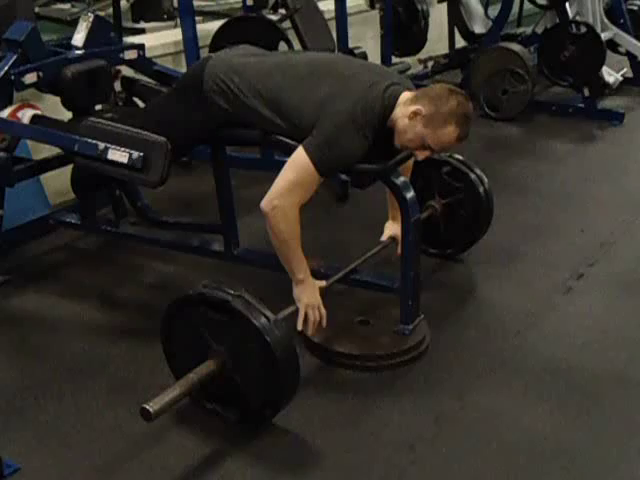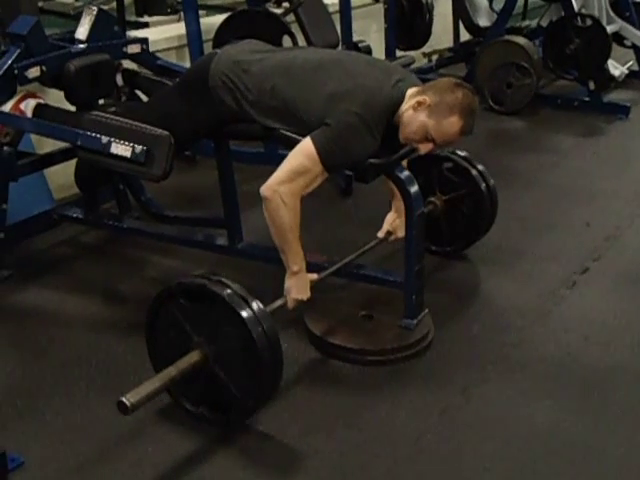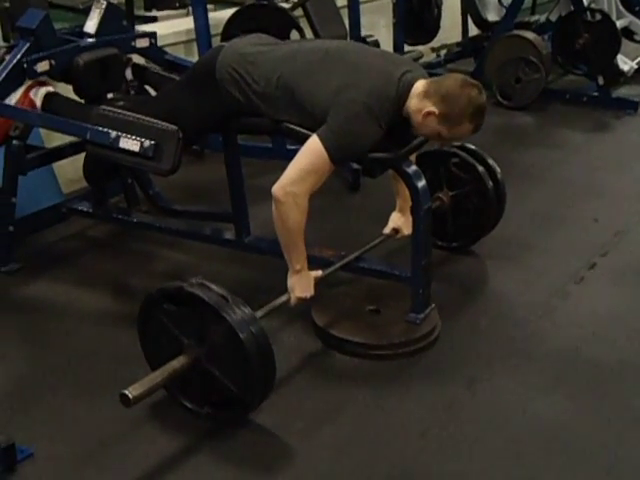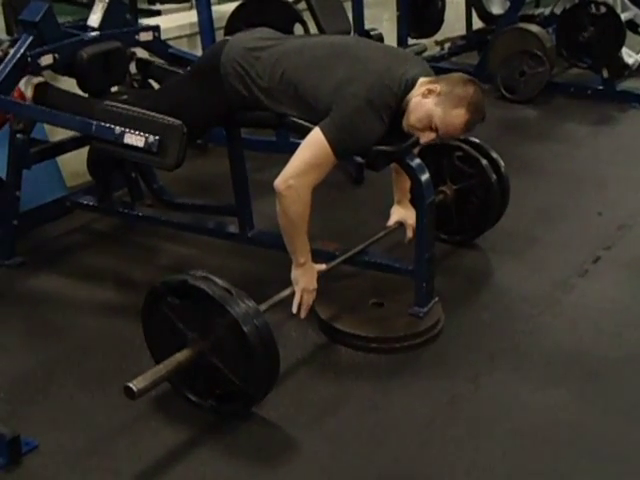
dt=1s
person 1, frame 1
left shoulder: (408, 99)
right shoulder: (353, 125)
left elbow: (403, 156)
right elbow: (276, 204)
left wrist: (395, 218)
right wrist: (302, 282)
left hip: (245, 74)
right hip: (216, 86)
person 1, frame 2
left shoulder: (423, 95)
right shoulder: (360, 123)
left elbow: (398, 149)
right elbow: (276, 191)
left wrist: (398, 209)
right wrist: (296, 273)
left hip: (255, 62)
right hip: (225, 83)
person 1, frame 3
left shoulder: (418, 84)
right shoulder: (365, 114)
left elbow: (401, 142)
right elbow: (286, 192)
left wrist: (403, 208)
right wrist: (299, 272)
left hip: (260, 55)
right hip: (229, 78)
right ankle: (39, 99)
person 1, frame 4
left shoulder: (419, 78)
right shoulder: (367, 108)
left elbow: (401, 135)
right elbow: (289, 184)
left wrist: (402, 202)
right wrist: (302, 266)
left hip: (264, 49)
right hip: (233, 72)
